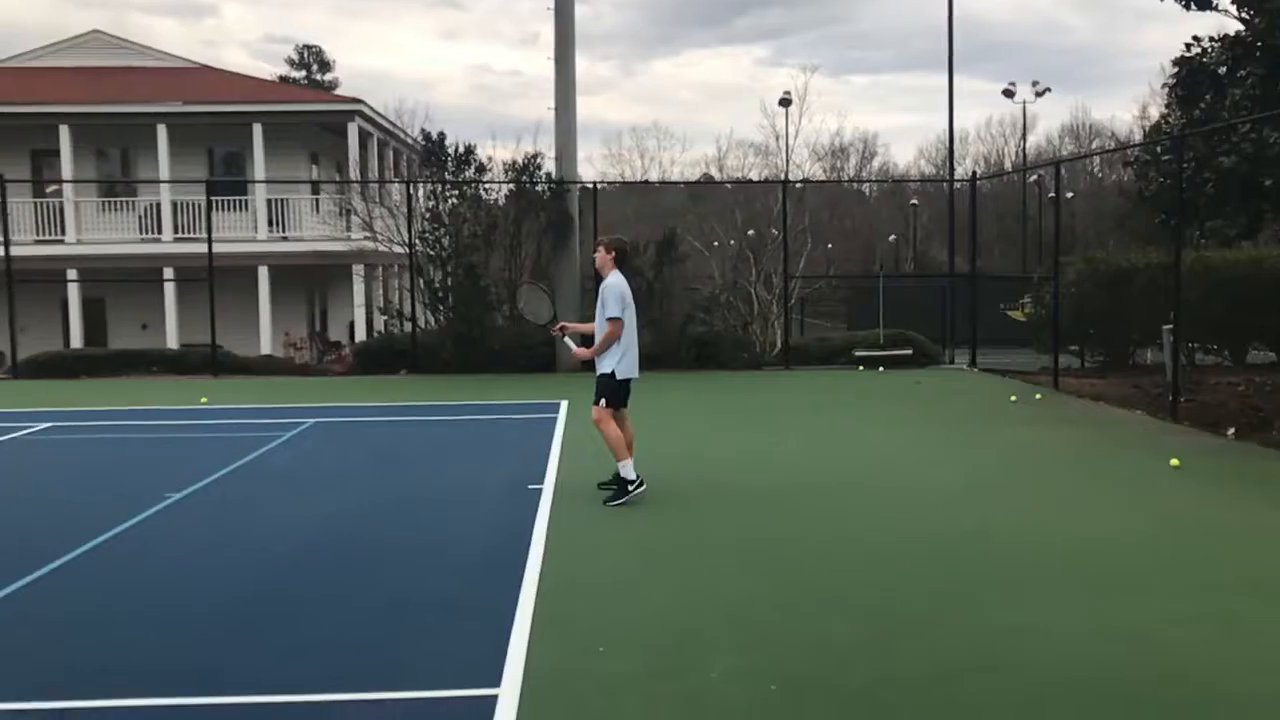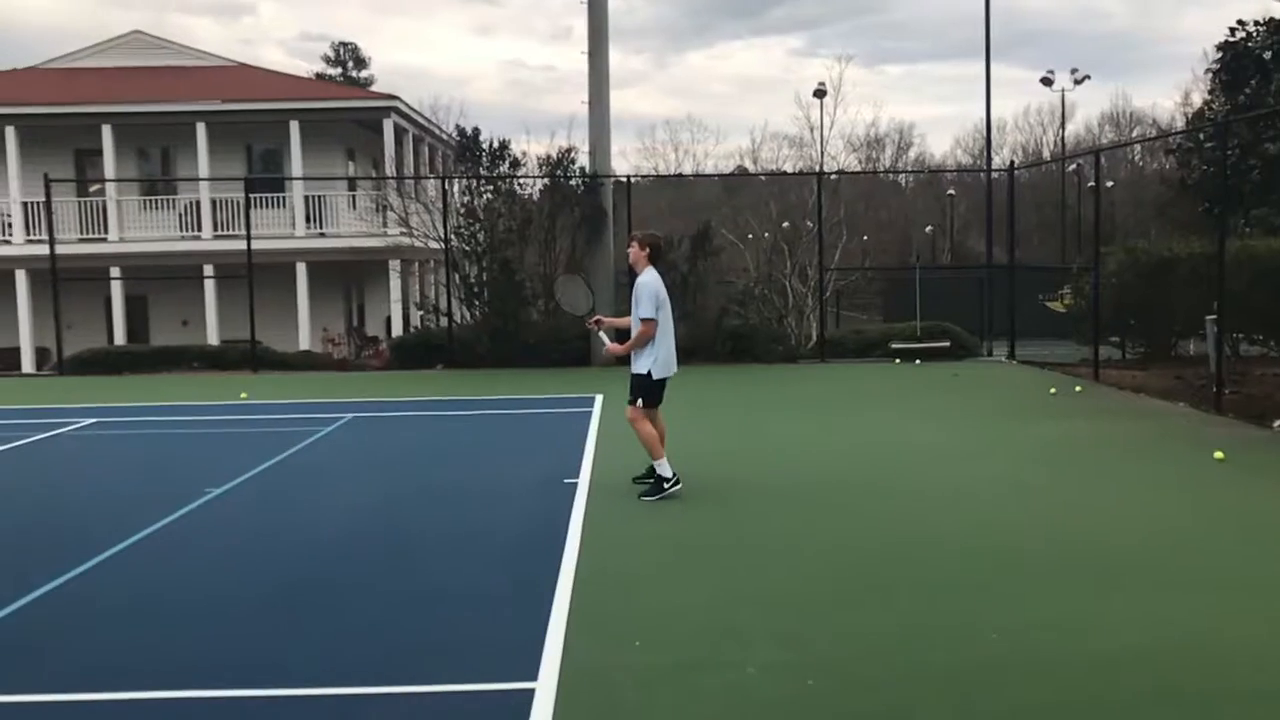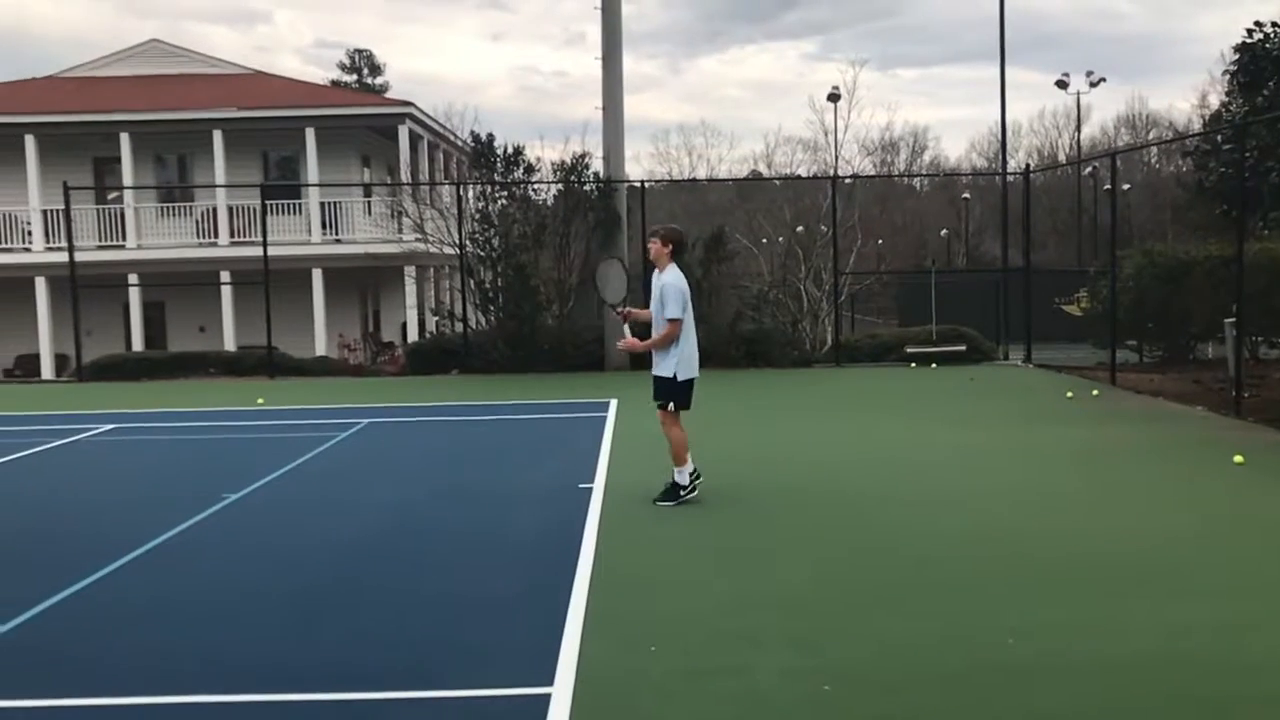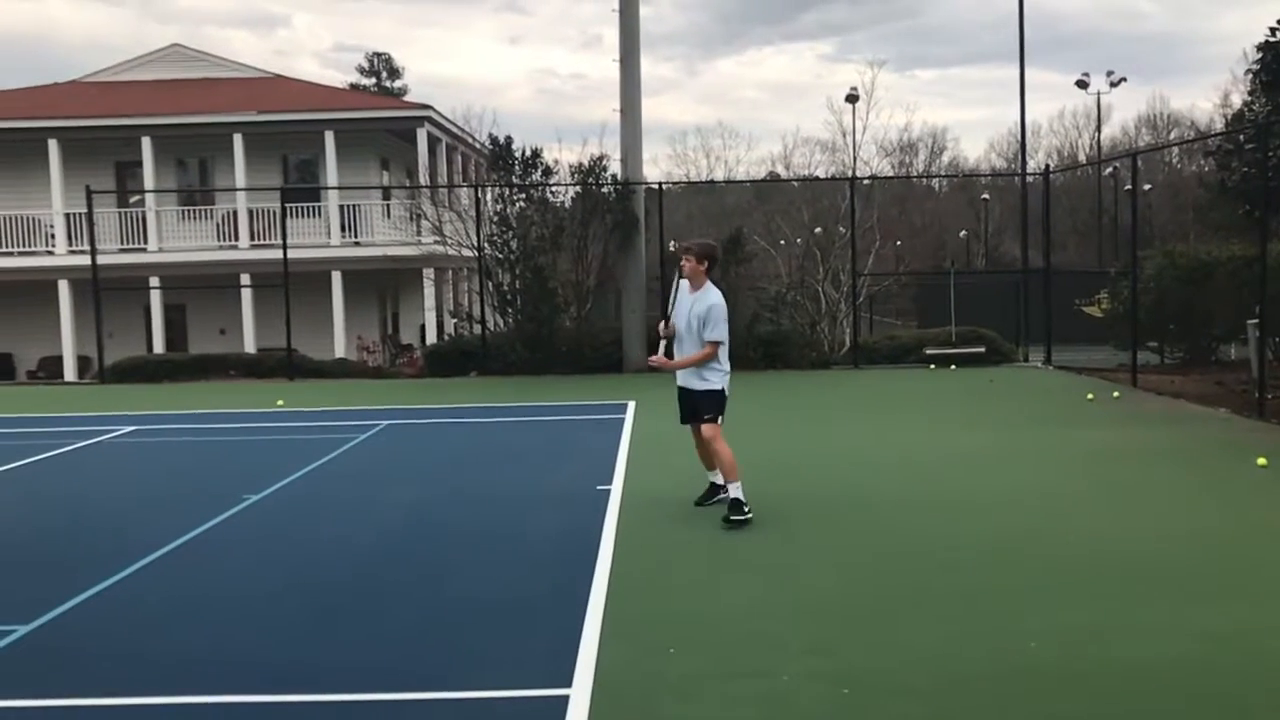
dt=0.3s
person 1, frame 1
left shoulder: (612, 285)
right shoulder: (612, 283)
left elbow: (615, 329)
left wrist: (591, 352)
right wrist: (572, 327)
left hip: (614, 365)
right hip: (618, 365)
left knee: (601, 417)
right knee: (618, 417)
left ankle: (630, 478)
right ankle: (626, 474)
person 1, frame 2
left shoulder: (645, 284)
right shoulder: (649, 280)
left elbow: (648, 329)
left wrist: (622, 349)
right wrist: (608, 321)
left hip: (650, 363)
right hip: (655, 362)
left knee: (636, 416)
right knee: (650, 414)
left ankle: (667, 477)
right ankle: (658, 467)
person 1, frame 3
left shoulder: (671, 282)
right shoulder: (659, 276)
left elbow: (673, 329)
left wrist: (642, 346)
right wrist: (635, 314)
left hip: (675, 364)
right hip: (666, 364)
left knee: (668, 421)
right knee: (671, 419)
left ankle: (683, 484)
right ankle: (687, 471)
person 1, frame 4
left shoulder: (714, 302)
right shoulder: (680, 288)
left elbow: (710, 350)
left wrist: (674, 365)
right wrist: (666, 328)
left hip: (710, 380)
right hip: (686, 380)
left knee: (712, 435)
right knee: (698, 434)
left ankle: (738, 501)
right ankle: (717, 483)
